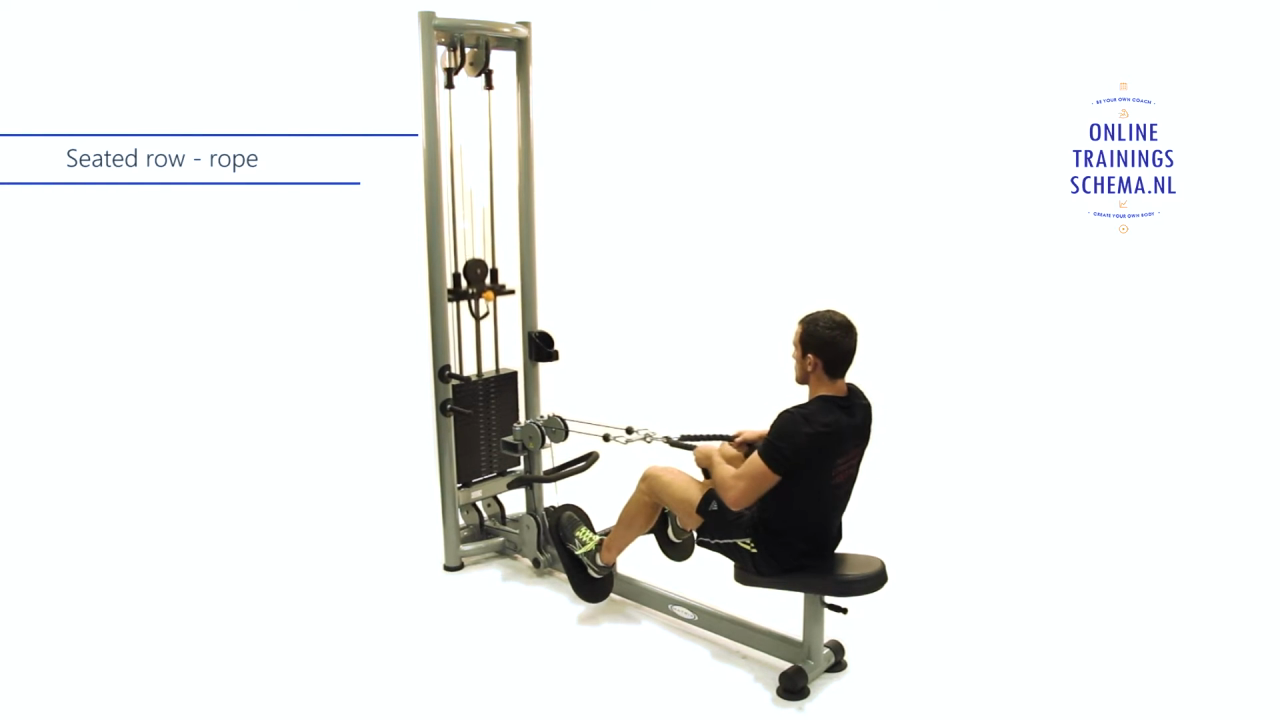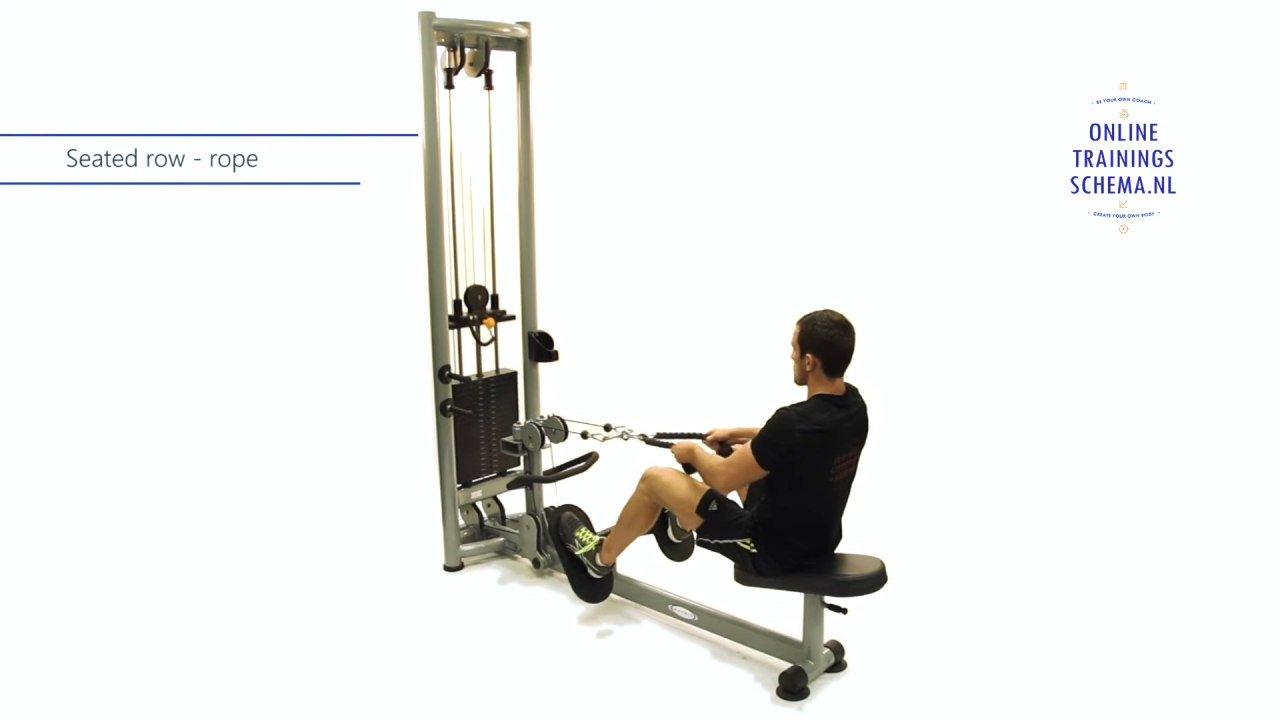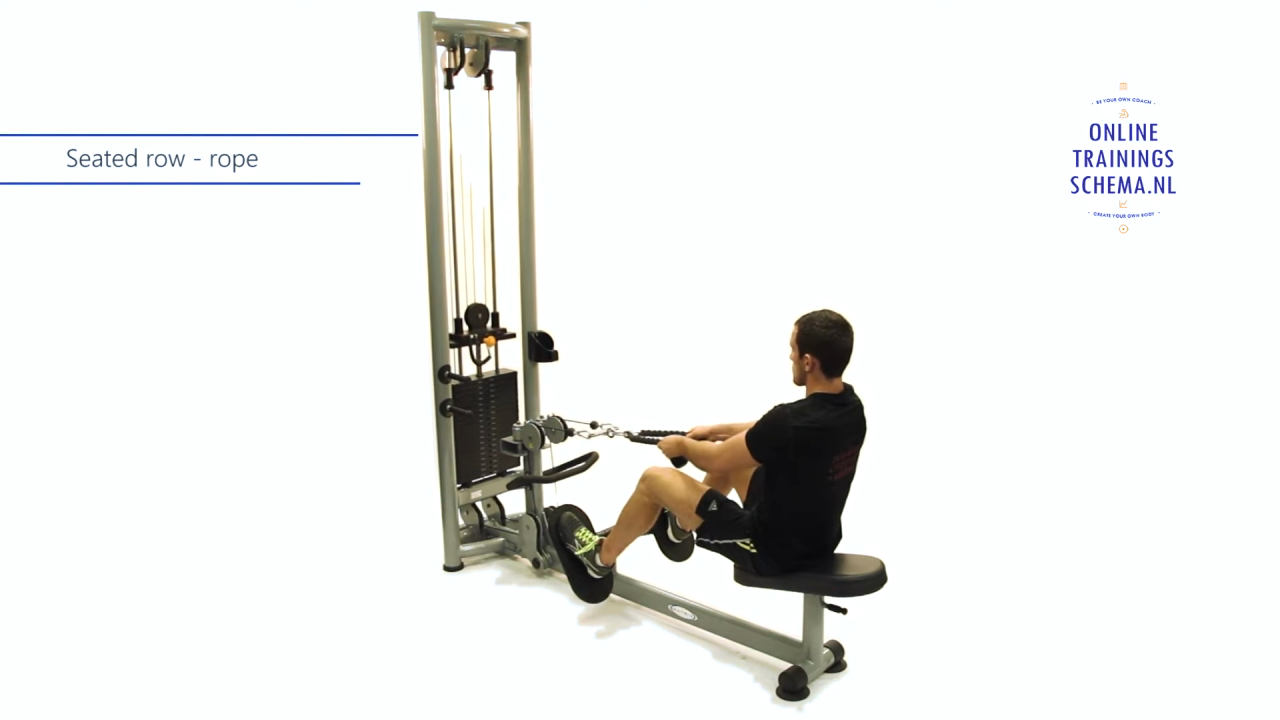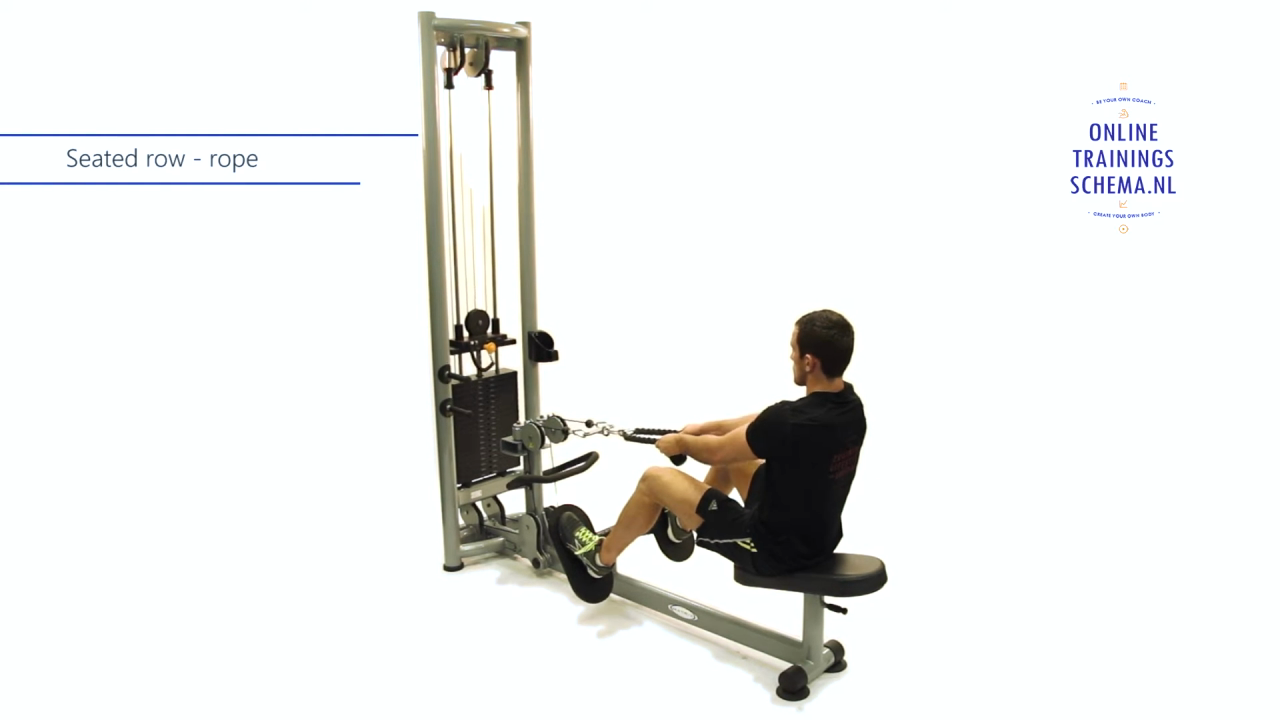
dt=0.3s
person 1, frame 1
left shoulder: (799, 423)
right shoulder: (857, 405)
left elbow: (736, 495)
left wrist: (711, 459)
right wrist: (764, 439)
left hip: (773, 547)
right hip: (819, 539)
left knee: (654, 478)
right knee: (732, 453)
left ankle: (601, 556)
right ankle: (681, 521)
person 1, frame 2
left shoulder: (795, 421)
right shoulder: (853, 405)
left elbow: (724, 480)
left wrist: (693, 452)
right wrist: (741, 434)
left hip: (771, 548)
right hip: (817, 540)
left knee: (654, 479)
right knee: (732, 453)
left ankle: (602, 557)
right ankle: (682, 521)
person 1, frame 3
left shoulder: (793, 421)
right shoulder: (849, 405)
left elbow: (716, 461)
left wrist: (682, 446)
right wrist: (715, 430)
left hip: (774, 548)
right hip: (818, 539)
left knee: (654, 479)
right knee: (733, 451)
left ankle: (602, 556)
right ankle: (682, 522)
person 1, frame 4
left shoulder: (792, 419)
right shoulder: (849, 402)
left elbow: (716, 452)
left wrist: (682, 442)
right wrist: (705, 427)
left hip: (772, 547)
right hip: (817, 538)
left knee: (654, 479)
right knee: (733, 453)
left ankle: (602, 557)
right ankle: (683, 521)
